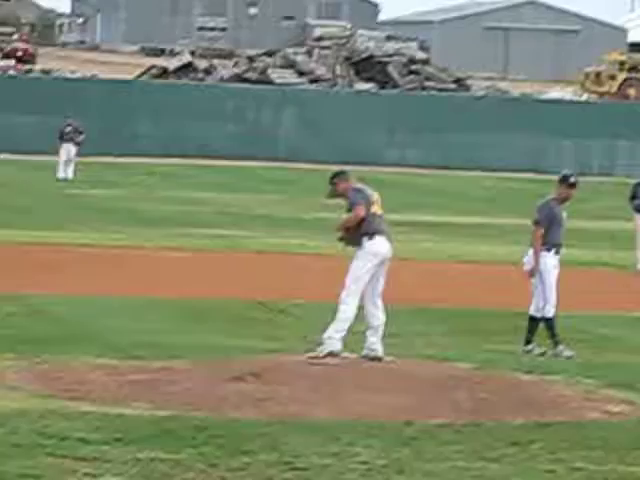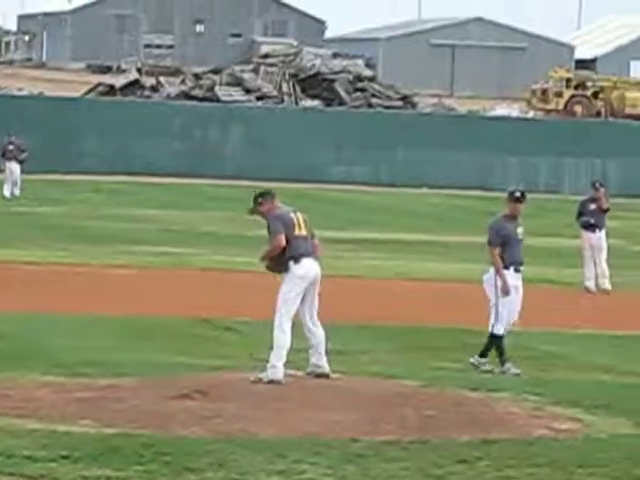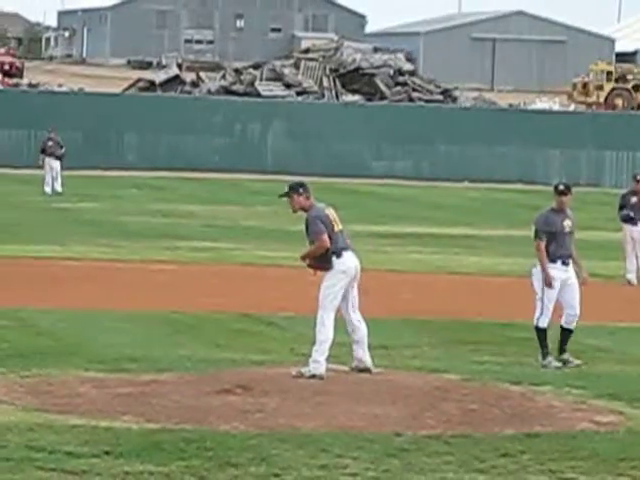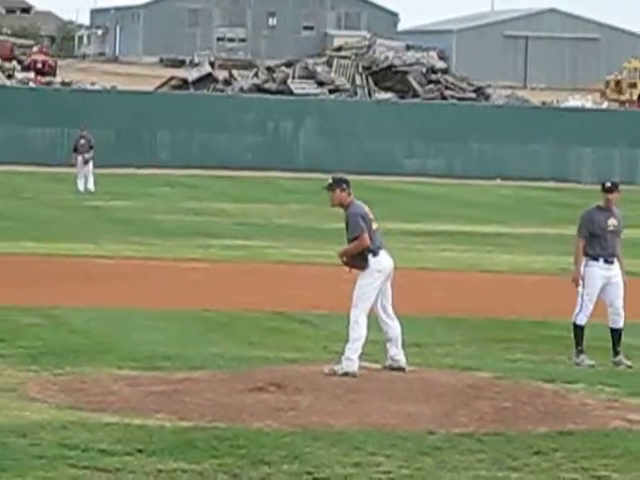
dt=0.3s
person 1, frame 1
left shoulder: (354, 191)
right shoulder: (371, 193)
left elbow: (359, 214)
left wrist: (342, 226)
right wrist: (349, 231)
left hip: (370, 246)
right hip: (384, 245)
left knee: (349, 295)
right knee: (374, 299)
left ankle: (332, 343)
right ankle: (374, 348)
person 1, frame 2
left shoulder: (275, 216)
right shoulder: (296, 214)
left elbow: (280, 243)
right elbow: (315, 244)
left wrist: (265, 256)
left hip: (298, 269)
right hip: (313, 267)
left knee: (282, 320)
right knee: (311, 319)
left ankle: (275, 372)
right ankle: (320, 366)
person 1, frame 3
left shoulder: (313, 215)
right shoulder: (325, 209)
left elbow: (324, 243)
left wrist: (305, 255)
left hip: (339, 265)
right hip: (351, 260)
left knee: (325, 315)
right knee: (352, 314)
left ankle: (316, 367)
right ankle: (363, 361)
person 1, frame 4
left shoulder: (353, 212)
right shoulder: (359, 206)
left elbow: (364, 241)
left wrist: (343, 252)
right wrist: (350, 253)
left hip: (374, 264)
right hip: (383, 260)
left knee: (358, 314)
right knee: (386, 312)
left ankle: (349, 364)
right ankle: (397, 359)
person 2, frame 1
left shoulder: (560, 206)
right shoulder: (547, 206)
right elbow: (536, 235)
left wrist: (554, 260)
right wrist: (535, 262)
left hip: (553, 257)
right hip: (543, 257)
left knee: (540, 302)
right knee: (548, 302)
left ankle: (529, 343)
right ankle: (556, 344)
person 2, frame 2
left shoulder: (518, 222)
right shoulder: (498, 224)
right elbow: (494, 255)
left wrist: (514, 276)
right wrist: (503, 280)
left hip: (516, 275)
right hip: (502, 275)
left knee: (509, 321)
right knee: (499, 320)
left ankle: (481, 357)
right ankle: (503, 362)
person 2, frame 3
left shoulder: (569, 215)
right shoulder: (544, 218)
left elbow: (570, 244)
right elbow: (540, 247)
left wrist: (581, 269)
right wrist: (546, 272)
left hip: (568, 268)
right hip: (551, 269)
left knee: (573, 313)
right knee: (544, 313)
left ankle: (563, 353)
right ankle: (545, 356)
person 2, frame 4
left shoulder: (617, 214)
right shoulder: (590, 215)
left elbow: (617, 244)
right elbow: (580, 244)
left wrist: (622, 270)
right wrist: (577, 270)
left hip: (613, 268)
right hip: (594, 267)
left knee: (617, 312)
right knee: (584, 311)
left ankle: (617, 355)
right ankle: (579, 353)
